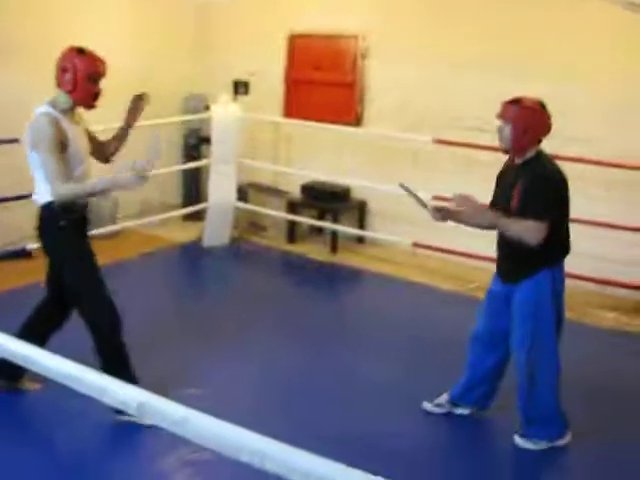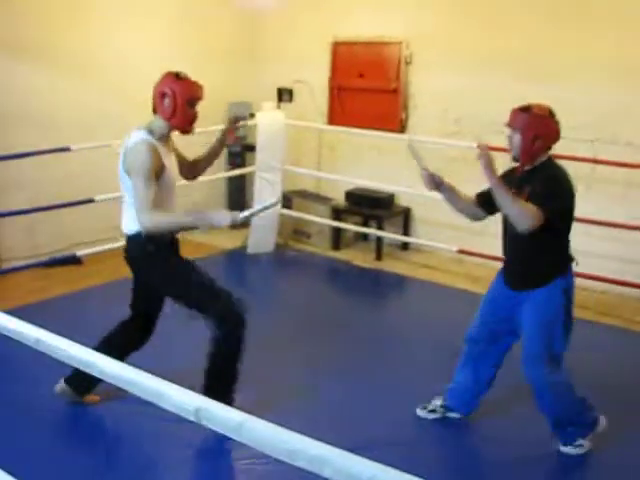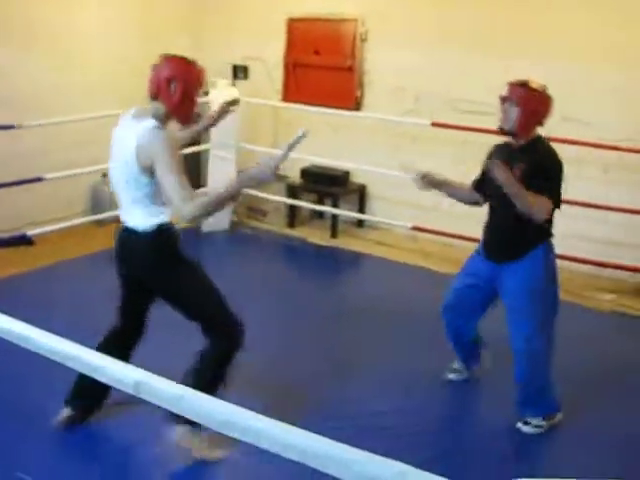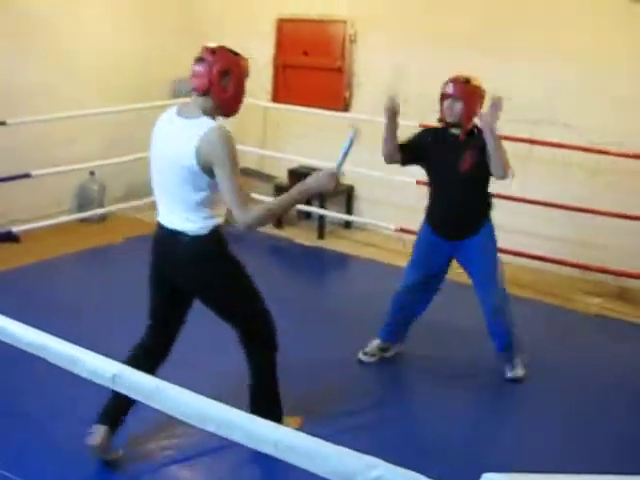
dt=0.7s
person 1, frame 1
left shoulder: (72, 118)
right shoulder: (46, 123)
left elbow: (103, 154)
right elbow: (60, 191)
left wrist: (129, 123)
right wrist: (117, 181)
left hip: (71, 222)
right hip: (60, 224)
left knee: (58, 303)
right knee: (102, 316)
person 1, frame 2
left shoulder: (161, 142)
right shoulder: (143, 150)
left elbow: (190, 172)
right elbow: (148, 221)
left wrist: (221, 143)
right wrist: (207, 217)
left hip: (151, 248)
right hip: (152, 251)
left knee: (140, 324)
right knee: (229, 313)
left ankle: (77, 382)
right ankle: (217, 401)
person 1, frame 3
left shoulder: (132, 120)
right shoulder: (153, 139)
right elbow: (189, 211)
left wrist: (212, 120)
right wrist: (248, 178)
left hip: (128, 244)
right hip: (156, 248)
left knee: (127, 327)
right knee: (226, 332)
left ankle: (77, 405)
right ankle: (186, 420)
person 1, frame 4
left shoulder: (167, 118)
right shoulder: (214, 136)
right elbow: (246, 218)
right wrist: (305, 189)
left hip: (164, 244)
right hip: (200, 252)
left knee: (156, 338)
right knee: (259, 329)
left ankle: (107, 424)
right ankle: (266, 419)
person 2, frame 1
left shoulder: (545, 176)
right shoulder: (510, 170)
left elbow: (534, 234)
left wrist: (480, 211)
right wrist: (455, 215)
left hip: (538, 278)
right hip: (508, 274)
left knee: (534, 353)
right knee: (487, 339)
left ankle: (548, 429)
right ankle: (466, 398)
person 2, frame 2
left shoulder: (554, 181)
right shoulder: (514, 175)
left elbow: (526, 223)
right elbow: (477, 210)
left wrist: (494, 179)
right wrist: (441, 186)
left hip: (547, 287)
right hip: (511, 280)
left knee: (539, 363)
right knee: (480, 340)
left ankle: (582, 425)
right ankle: (457, 401)
person 2, frame 3
left shoulder: (544, 158)
right shoulder: (499, 153)
left elbow: (541, 213)
right elbow: (477, 195)
left wrist: (510, 184)
right wrist: (438, 183)
left hip: (528, 259)
right hip: (489, 254)
left knee: (529, 337)
right knee: (456, 307)
left ankle: (542, 409)
right ankle: (469, 360)
person 2, frame 4
left shoulder: (484, 141)
right shoulder: (431, 138)
left elbow: (502, 174)
right elbow: (392, 156)
left wrist: (488, 129)
right wrist: (392, 121)
left hip: (475, 233)
right hip: (435, 230)
left knee: (493, 297)
right knee: (412, 287)
left ankle: (510, 353)
right ankle: (388, 339)
